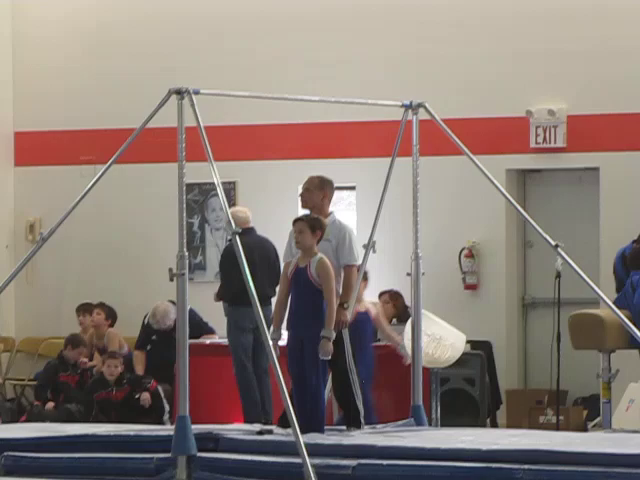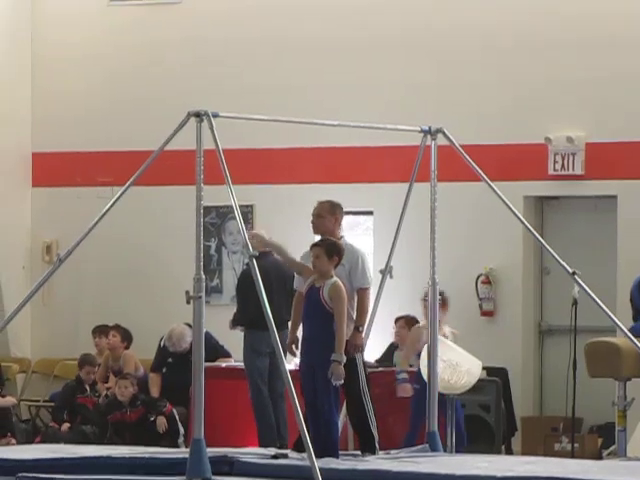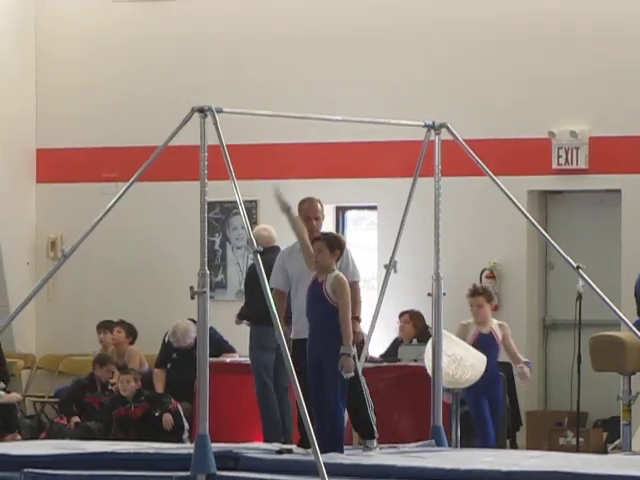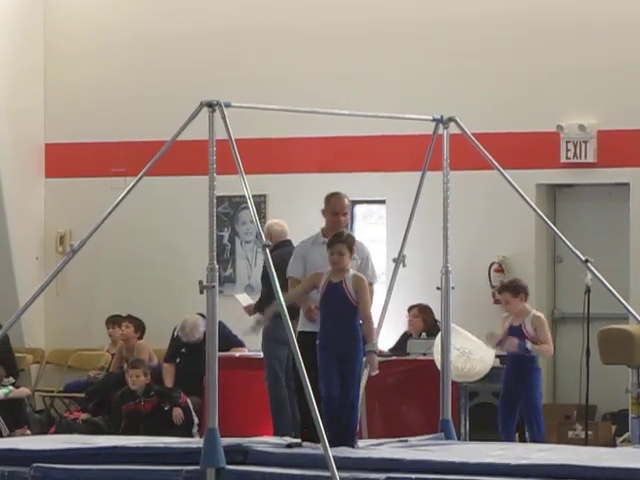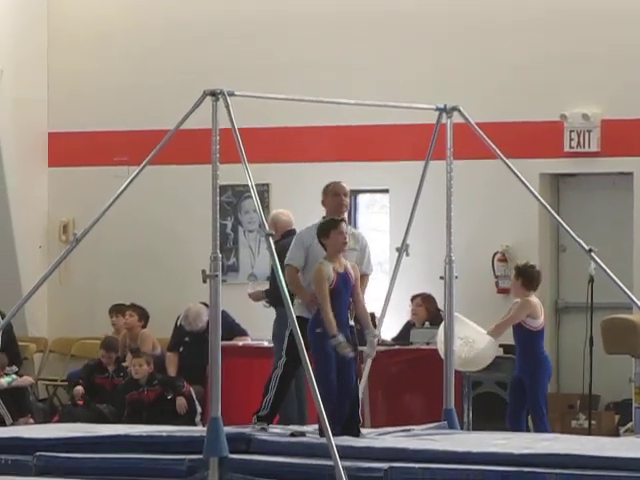
dt=0.5s
person 1, frame 1
left shoulder: (341, 231)
right shoulder: (297, 231)
left elbow: (350, 271)
left wrist: (343, 306)
left knee: (341, 370)
left ankle: (354, 421)
person 1, frame 2
left shoulder: (353, 254)
right shoulder: (308, 256)
left elbow: (363, 294)
right elbow: (300, 296)
left wrist: (358, 330)
right wrist: (293, 331)
left hip: (344, 337)
left knee: (356, 394)
left ankle: (369, 446)
right ankle: (307, 444)
person 1, frame 3
right shoulder: (287, 255)
left elbow: (353, 287)
right elbow: (279, 293)
left wrist: (356, 320)
right hip: (301, 335)
left knee: (352, 385)
right knee: (306, 391)
left ankle: (368, 435)
right ankle: (308, 441)
person 1, frame 4
left shoulder: (359, 249)
right shoulder: (305, 247)
left elbow: (368, 286)
right elbow: (294, 283)
right wrist: (305, 304)
right hip: (311, 328)
right knee: (306, 383)
right ankle: (310, 435)
person 1, frame 5
left shoulder: (358, 240)
right shoulder: (307, 235)
left elbow: (364, 277)
right elbow: (290, 271)
right wrist: (304, 295)
right hip: (306, 314)
right knee: (288, 365)
right ankle: (263, 417)
person 2, frame 1
left shoulder: (322, 264)
right shoulder: (290, 266)
left elbow: (330, 303)
right elbow: (281, 301)
left wrist: (328, 336)
right wrist: (275, 334)
left hip: (315, 332)
right hip: (295, 331)
left knee: (315, 383)
right knee: (298, 382)
left ankle: (316, 431)
right ankle: (303, 430)
person 2, frame 2
left shoulder: (335, 288)
right shoulder: (309, 277)
left elbow: (341, 327)
right elbow: (286, 258)
left wrist: (338, 359)
right wrist: (263, 241)
left hip: (326, 355)
right hip: (308, 353)
left knee: (327, 407)
right knee: (312, 406)
left ankle: (330, 455)
right ankle: (317, 454)
person 2, frame 3
left shoulder: (338, 281)
right shoulder: (315, 273)
left elbow: (346, 320)
right elbow: (302, 239)
left wrist: (347, 353)
right wrist: (288, 211)
left hip: (332, 349)
right hip: (313, 345)
left knee: (334, 400)
right knee: (317, 400)
left ankle: (335, 451)
right ankle: (323, 449)
person 2, frame 4
left shoulder: (358, 281)
right shoulder: (319, 278)
left elbow: (366, 318)
right elbow: (290, 297)
left wrist: (371, 350)
right wrist: (267, 315)
left hip: (351, 345)
right hip: (326, 344)
left knee: (349, 397)
right knee: (330, 394)
left ankle: (347, 445)
right ankle: (331, 443)
person 2, frame 5
left shoulder: (352, 269)
right shoulder: (321, 269)
left elbow: (359, 305)
right elbow: (325, 308)
left wrist: (370, 334)
right wrist: (336, 338)
left hip: (344, 331)
right hip: (322, 333)
left knee: (348, 386)
right knee: (328, 385)
left ankle: (341, 433)
person 3, frame 1
left shoulder: (232, 249)
right shoulder: (268, 244)
left elbow: (229, 286)
right elbow: (277, 278)
left wrist: (219, 296)
left hip: (241, 311)
right hip: (265, 309)
left knee: (244, 367)
right knee: (262, 366)
left ankle: (253, 417)
right ankle: (266, 416)
person 3, frame 2
left shoulder: (249, 272)
right shoulder: (286, 268)
left elbow: (245, 310)
right elbow: (294, 302)
left wrist: (235, 322)
left hip: (258, 334)
right hip: (281, 333)
left knee: (260, 391)
right knee: (278, 390)
left ankle: (269, 441)
right ankle: (282, 441)
person 3, frame 3
left shoulder: (257, 267)
left elbow: (252, 305)
left wrist: (241, 316)
left hip: (263, 331)
left knee: (265, 386)
right knee: (283, 385)
left ankle: (273, 437)
right ankle: (287, 436)
person 3, frame 4
left shoulder: (273, 259)
left elbow: (271, 298)
left wrist: (255, 308)
left hip: (278, 324)
left knee: (277, 380)
right knee: (293, 380)
left ankle: (284, 432)
right ankle: (296, 431)
person 3, frame 5
left shoulder: (283, 247)
left elbow: (281, 286)
left wrist: (264, 295)
left hip: (287, 314)
right knee: (297, 367)
left ankle: (288, 420)
right ankle: (300, 419)
person 4, frame 1
left shoulder: (374, 307)
left elbow: (387, 332)
left wrist: (403, 350)
left hip: (368, 359)
right hip: (353, 360)
right knee: (367, 405)
person 4, frame 2
left shoulder: (452, 334)
right shoulder: (418, 331)
right elbow: (404, 357)
right wrist: (402, 380)
right hip: (423, 387)
left knee: (459, 434)
right knee: (413, 432)
person 4, frame 3
left shoulder: (501, 328)
right shoulder: (465, 328)
left elbow: (514, 354)
left wrist: (525, 365)
left hip: (494, 385)
right hip: (473, 387)
left knee: (494, 434)
right knee: (486, 435)
person 4, frame 4
left shoulder: (537, 319)
right shoulder: (507, 319)
left elbow: (548, 348)
right elbow: (501, 343)
left wrist: (523, 346)
right wrist: (499, 342)
left hip: (530, 377)
right hip: (510, 377)
left knee: (534, 427)
right knee: (505, 426)
person 4, frame 5
left shoulder: (529, 303)
right shoulder: (518, 303)
left elbow: (501, 327)
right elbow: (501, 327)
left hip: (537, 366)
right hip: (523, 366)
left knee: (538, 415)
right knee: (513, 415)
